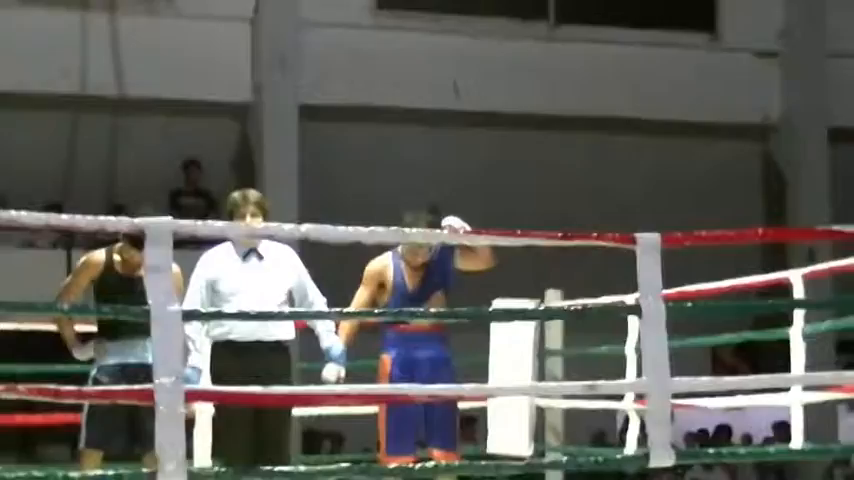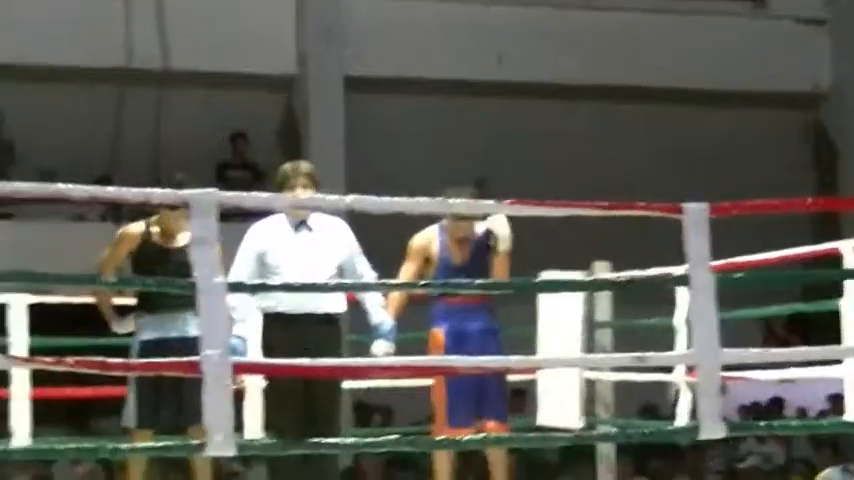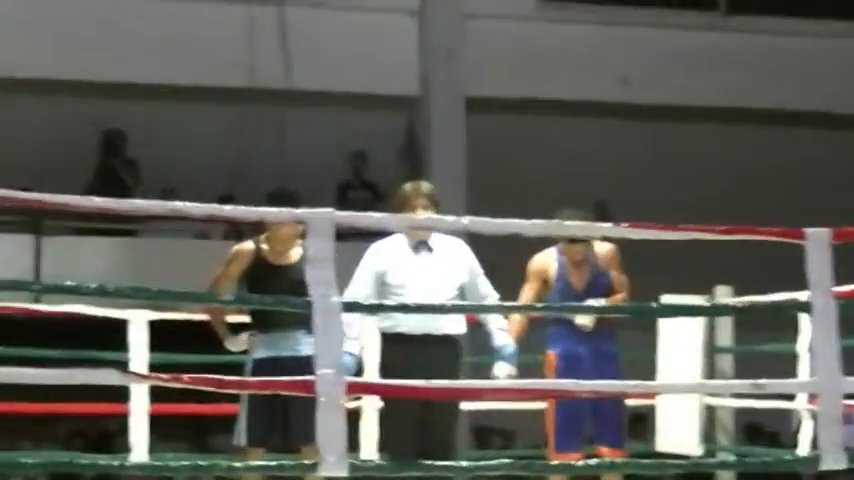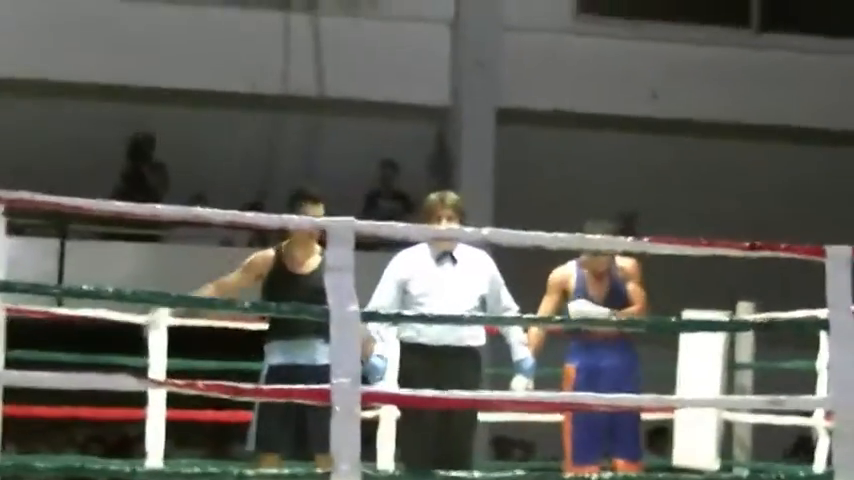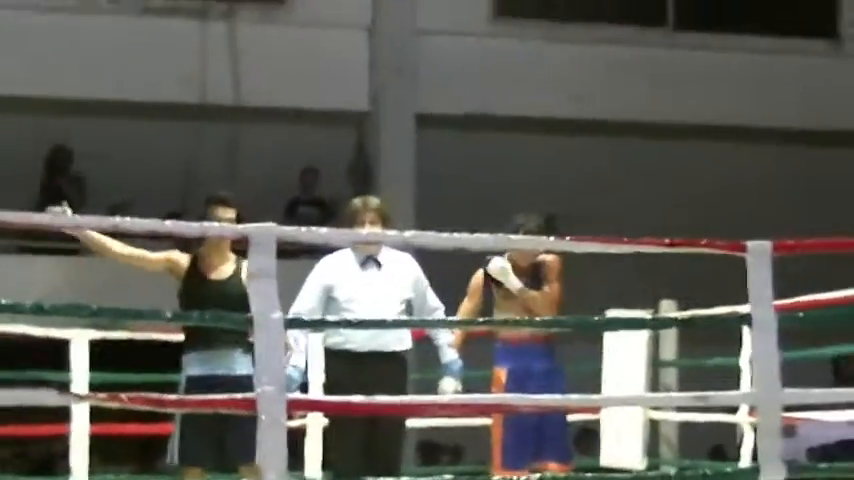
dt=0.3s
person 1, frame 1
left shoulder: (285, 256)
right shoulder: (213, 260)
left elbow: (314, 304)
left wrist: (332, 345)
right wrist: (196, 362)
left hip: (275, 357)
right hip: (230, 358)
left knee: (275, 444)
right knee: (233, 445)
person 1, frame 2
left shoulder: (336, 229)
right shoulder: (262, 231)
left elbow: (363, 277)
right elbow: (240, 285)
left wrist: (382, 322)
left hip: (325, 331)
right hip: (280, 331)
left knee: (325, 418)
right knee: (284, 419)
person 1, frame 3
left shoulder: (457, 250)
right shoulder: (383, 251)
left elbow: (485, 299)
right elbow: (356, 302)
left wrist: (503, 343)
left hip: (444, 351)
right hip: (399, 351)
left knee: (440, 440)
right knee: (400, 439)
person 1, frame 4
left shoulder: (480, 262)
right shoulder: (406, 260)
left elbow: (506, 311)
right elbow: (380, 311)
left wrist: (523, 358)
left hip: (464, 363)
right hip: (418, 361)
left knee: (458, 449)
right knee: (417, 449)
person 1, frame 5
left shoulder: (405, 266)
right shoulder: (330, 266)
left elbow: (432, 313)
right elbow: (301, 316)
left wrist: (450, 361)
right wrist: (295, 365)
left hip: (391, 368)
right hip: (344, 367)
person 2, frame 1
left shoulder: (170, 272)
right shoulder: (97, 262)
right elbow: (62, 303)
right wrist: (75, 346)
left hip: (152, 362)
right hip: (109, 360)
left knee: (155, 448)
right knee: (93, 447)
person 2, frame 2
right shoulder: (135, 235)
right elbow: (101, 275)
left wrist: (230, 334)
right wrist: (114, 319)
left hip: (192, 333)
right hip: (149, 333)
left knee: (199, 422)
right knee: (142, 424)
person 2, frame 3
right shoulder: (246, 254)
right elbow: (215, 295)
left wrist: (342, 350)
right wrist: (227, 336)
left hip: (305, 354)
right hip: (264, 353)
left knee: (310, 440)
right knee: (254, 442)
person 2, frame 4
right shoulder: (266, 260)
right elbow: (219, 289)
left wrist: (371, 357)
left hip: (320, 362)
right hip: (279, 361)
left knee: (325, 450)
right knee: (269, 450)
person 2, frame 5
left shoulder: (246, 271)
right shoulder: (180, 264)
right elbow: (124, 253)
right wrist: (78, 230)
left hip: (240, 373)
right hip: (198, 371)
person 3, frame 1
left shoulder: (443, 256)
right shoulder: (381, 266)
left elbow: (487, 261)
right elbow: (355, 312)
left wrist: (465, 234)
left hip: (435, 350)
right hip: (398, 351)
left knee: (443, 439)
right knee: (396, 438)
person 3, frame 2
left shoulder: (486, 233)
right shoulder: (425, 240)
left elbow: (501, 279)
right elbow: (402, 287)
left wrist: (503, 244)
left hip: (482, 322)
right hip: (447, 323)
left knee: (494, 407)
right knee: (448, 411)
person 3, frame 3
left shoulder: (606, 253)
right shoulder: (543, 263)
left elbow: (623, 294)
right elbow: (522, 310)
left wrist: (599, 304)
left hip: (601, 346)
right hip: (563, 348)
left knee: (610, 430)
right knee: (563, 432)
person 3, frame 4
left shoulder: (627, 268)
right shoulder: (564, 275)
left elbow: (640, 309)
left wrist: (602, 313)
left hip: (620, 359)
right hip: (582, 360)
left knee: (627, 441)
right knee: (580, 443)
person 3, frame 5
left shoulder: (550, 265)
right shoulder: (487, 274)
left elbow: (548, 309)
right elbow: (463, 320)
left wrist: (514, 283)
left hip: (545, 359)
right hip: (509, 359)
left knee: (554, 440)
right knee: (510, 446)
